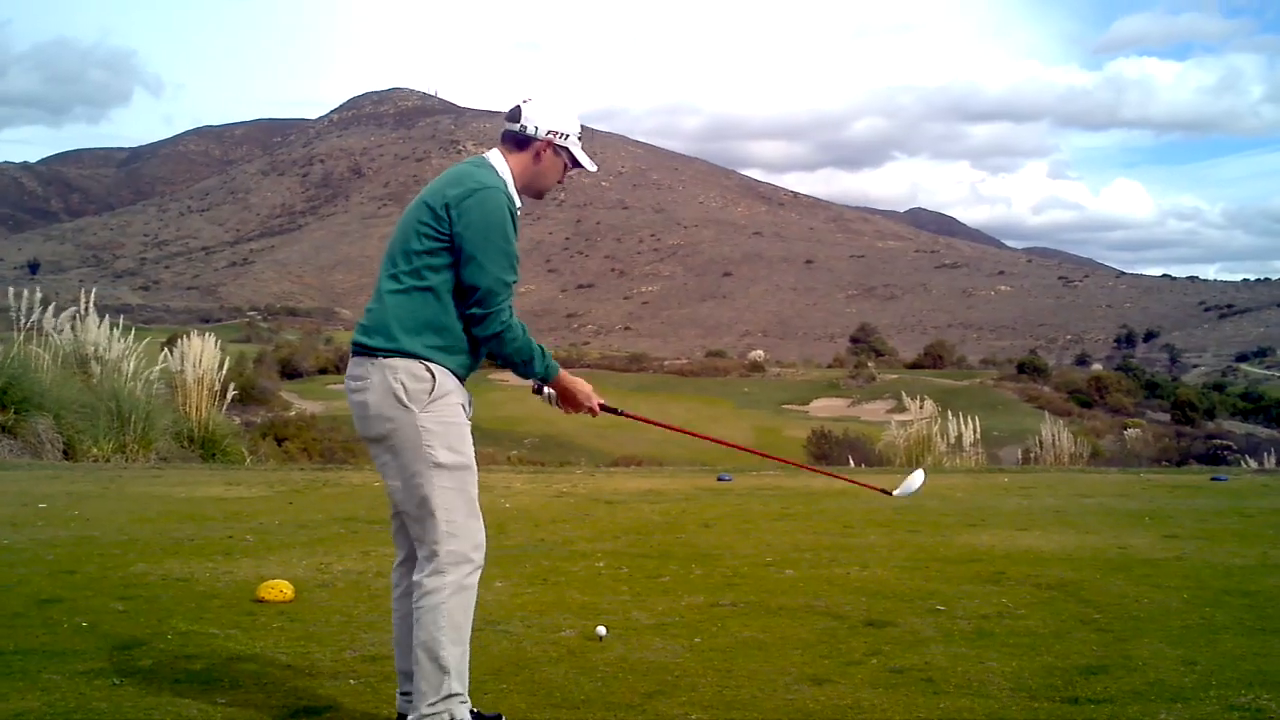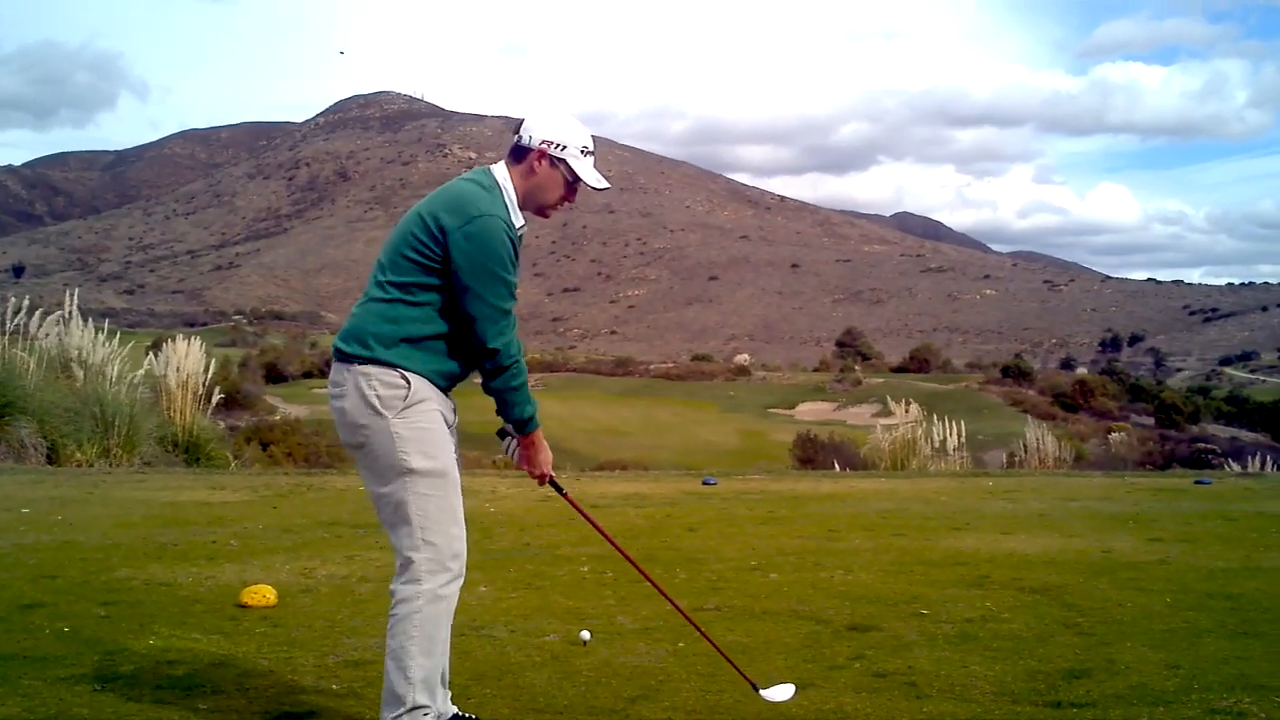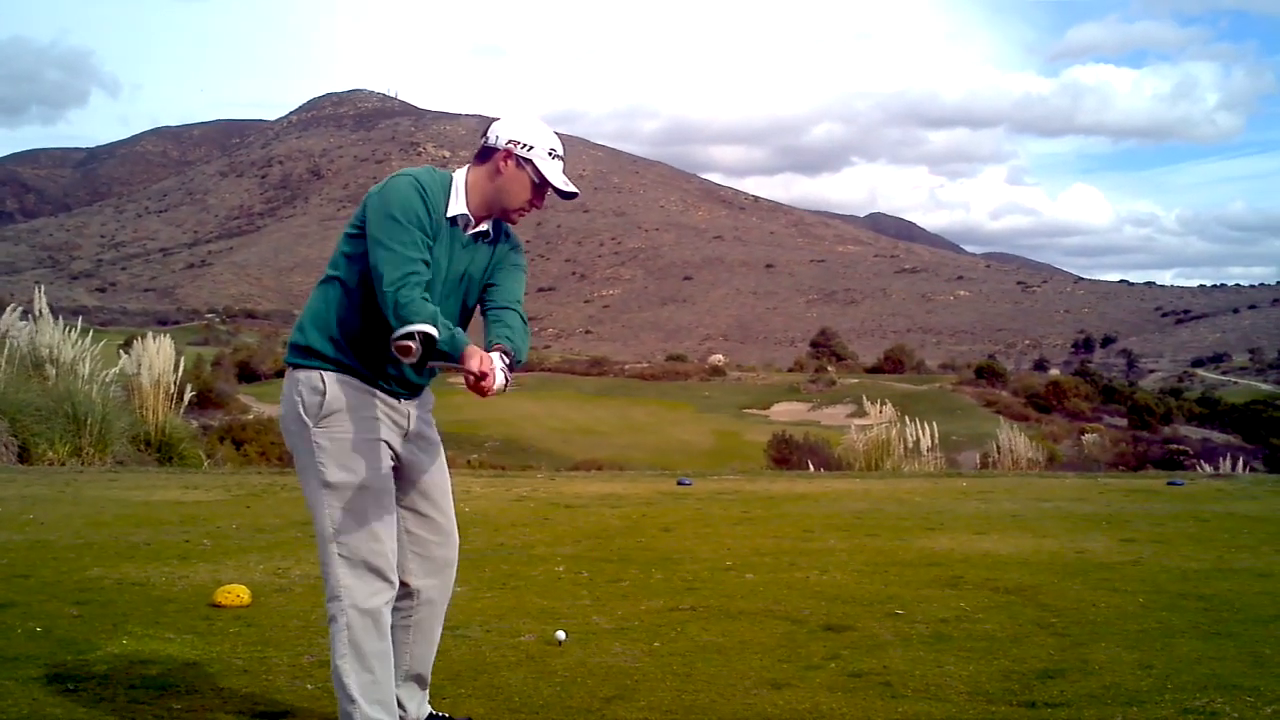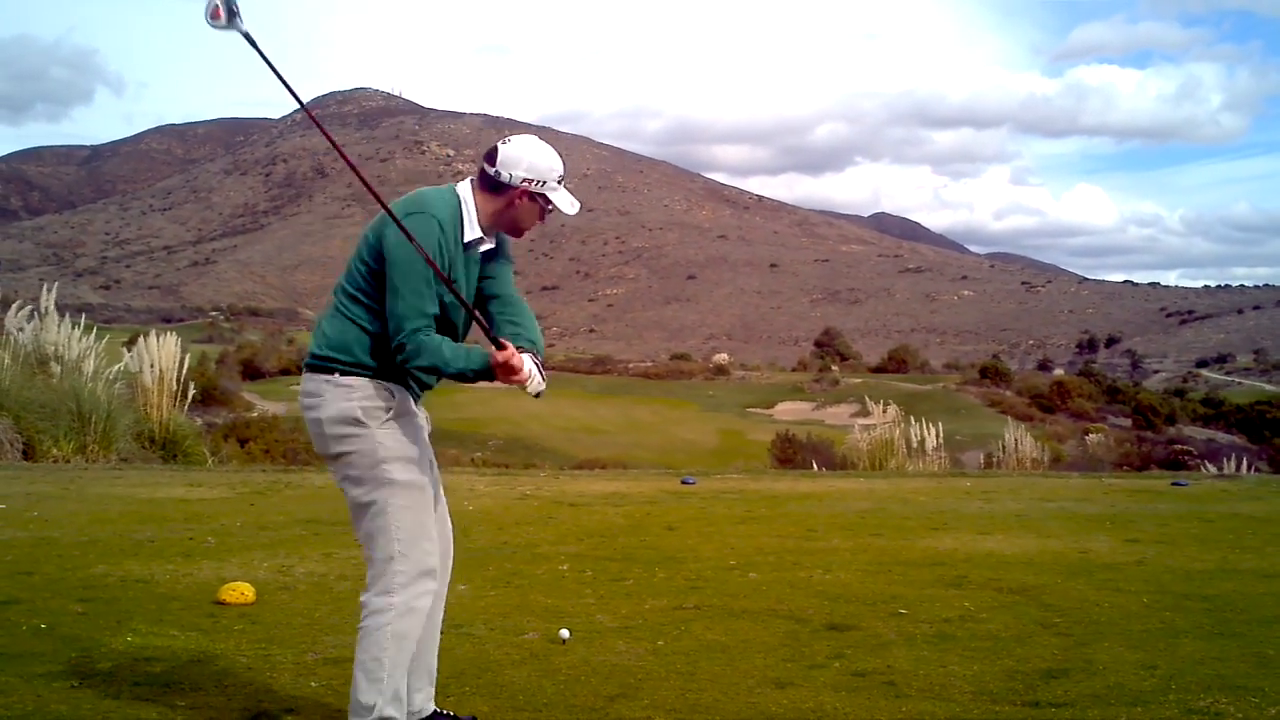
dt=0.7s
person 1, frame 1
left shoulder: (466, 185)
right shoulder: (485, 195)
right elbow: (490, 319)
left wrist: (541, 369)
right wrist: (555, 376)
left hip: (397, 378)
right hip: (412, 382)
left knee: (423, 552)
right knee: (453, 552)
person 1, frame 2
left shoulder: (482, 200)
right shoulder: (481, 217)
left elbow: (484, 330)
right elbow: (494, 338)
left wrist: (515, 416)
right wrist: (530, 430)
left hip: (411, 389)
right hip: (388, 388)
left knee: (436, 555)
right knee: (434, 558)
person 1, frame 3
left shoulder: (503, 245)
right shoulder: (409, 192)
left elbow: (505, 315)
right elbow: (400, 292)
left wrist: (498, 358)
right wrist: (460, 351)
left hip: (406, 401)
right hip: (334, 392)
left knee: (431, 561)
right knee: (365, 572)
person 1, frame 4
left shoulder: (491, 243)
right shoulder: (422, 222)
left elbow: (510, 312)
right elbow: (411, 346)
left wrist: (523, 357)
right wrist: (489, 361)
left hip: (381, 399)
right hip: (360, 396)
left knee: (425, 559)
right knee: (408, 569)
